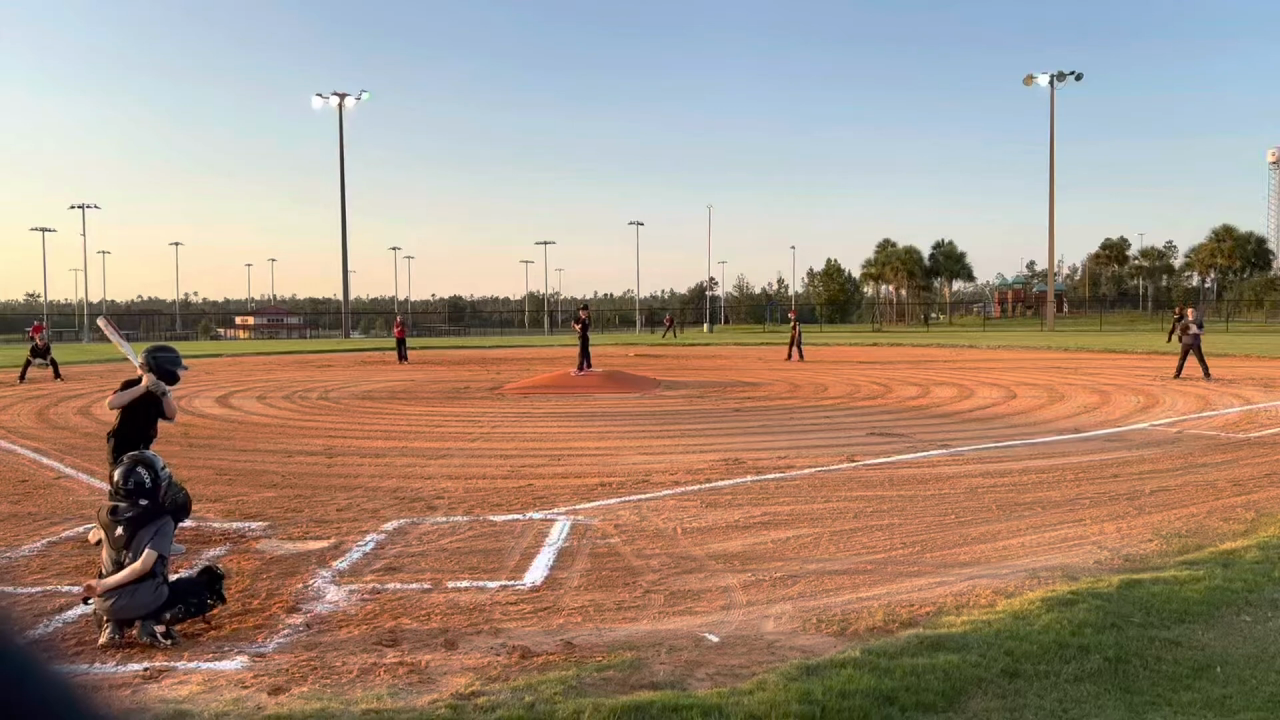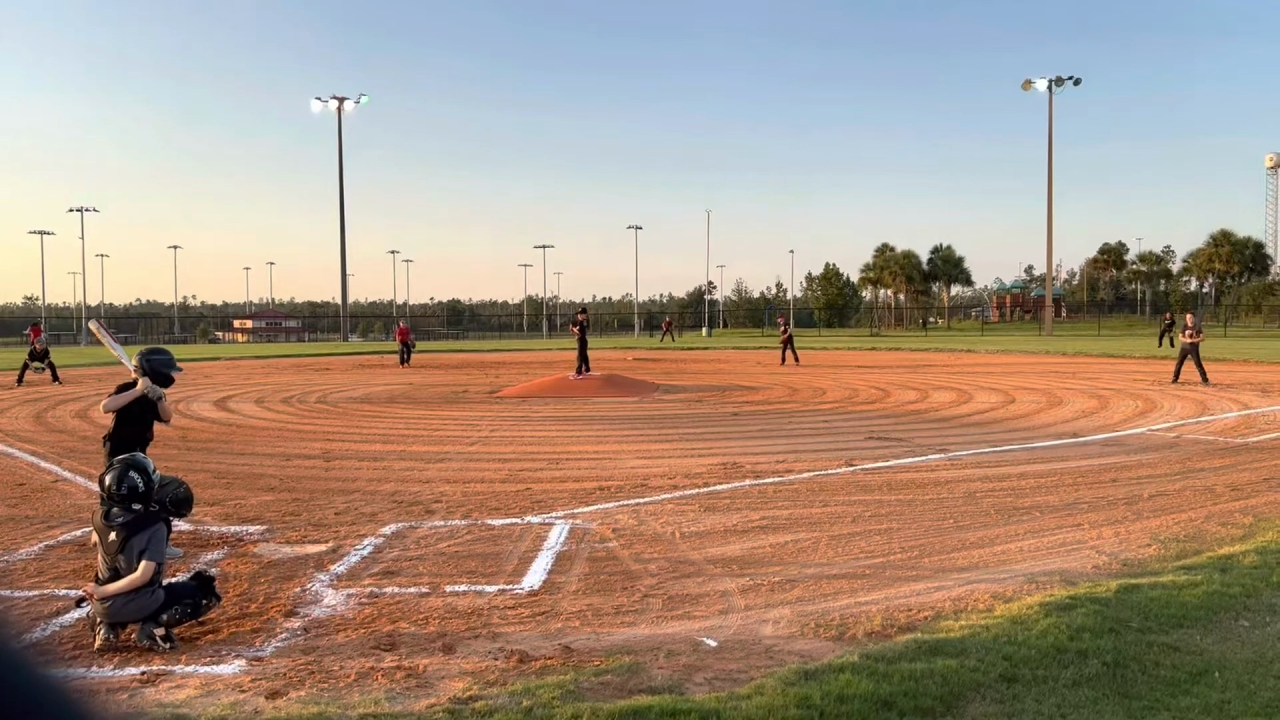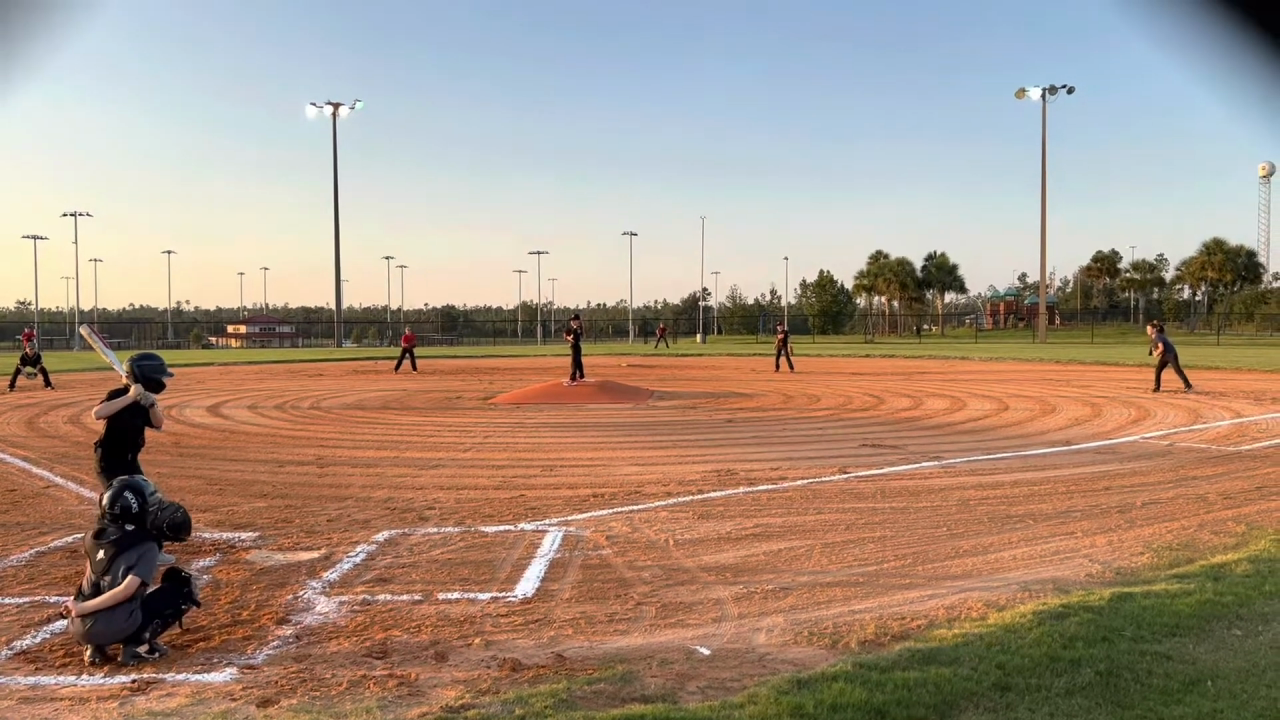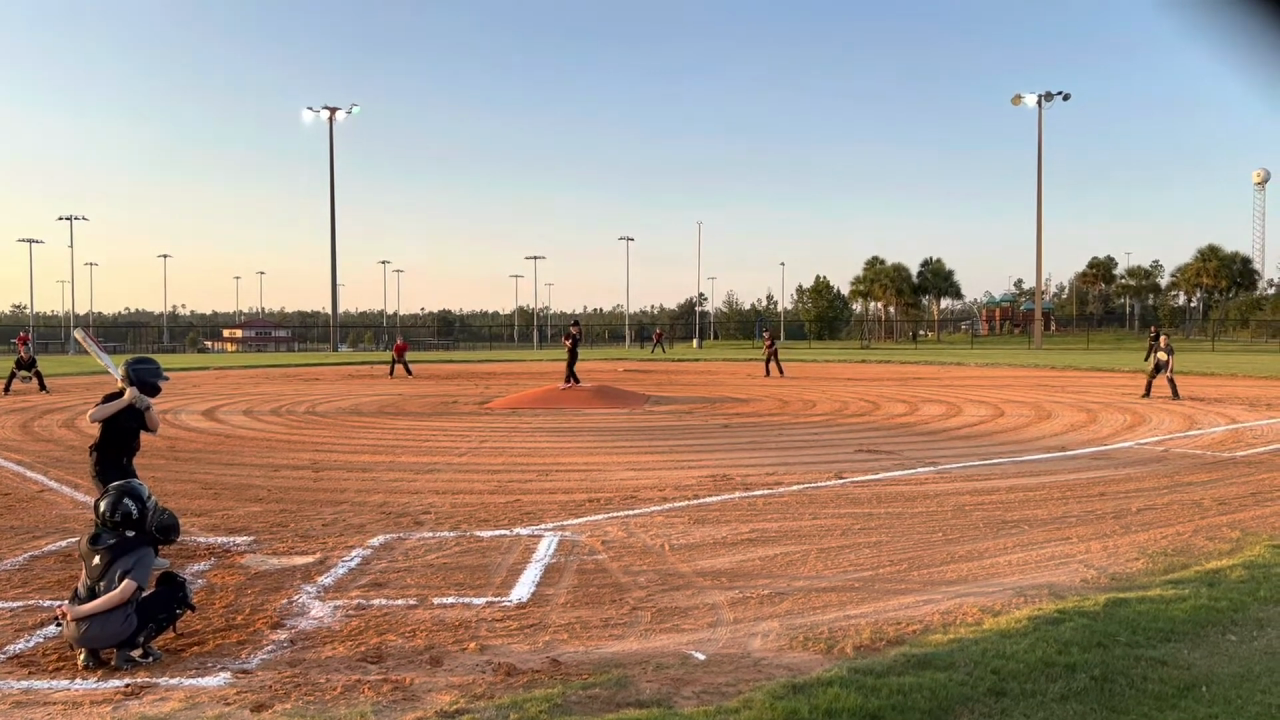
dt=1s
person 1, frame 1
left shoulder: (156, 390)
right shoulder: (132, 385)
left elbow: (171, 415)
right elbow: (112, 403)
left wrist: (164, 393)
right wrist: (142, 387)
left hip: (140, 450)
right hip: (123, 450)
person 1, frame 2
left shoulder: (153, 392)
right shoulder: (127, 389)
left elbow: (166, 418)
right elbow: (105, 407)
left wrist: (160, 398)
right wrist: (138, 391)
left hip: (136, 453)
right hip: (119, 453)
person 1, frame 3
left shoulder: (145, 399)
right shoulder: (119, 395)
left elbow: (158, 424)
right elbow: (97, 414)
left wrist: (151, 405)
right wrist: (130, 397)
left hip: (129, 460)
right hip: (110, 461)
left knee: (150, 501)
person 1, frame 4
left shoulder: (139, 403)
right shoulder: (113, 399)
left elbow: (153, 427)
right elbow: (92, 417)
left wrist: (147, 407)
right wrist: (125, 400)
left hip: (125, 464)
right hip: (105, 464)
person 2, frame 1
left shoulder: (106, 514)
right shoulder: (162, 521)
left elbow: (93, 538)
right elbow: (143, 565)
right wrist: (104, 585)
left hip: (108, 602)
right hip: (146, 602)
right knee: (212, 583)
left ankle: (114, 625)
right ankle: (157, 623)
person 2, frame 2
left shoulder: (100, 518)
right shoulder: (154, 526)
right elbow: (143, 576)
right wrist: (102, 591)
left hip: (104, 607)
right hip: (140, 607)
right knee: (206, 589)
left ankle: (108, 627)
right ankle: (155, 628)
person 2, frame 3
left shoulder: (94, 536)
right shoulder: (146, 547)
right elbow: (126, 591)
right wrist: (81, 608)
left hip: (80, 628)
right hip: (116, 628)
right knee: (183, 586)
left ankle: (95, 646)
right ankle: (139, 645)
person 2, frame 4
left shoulder: (90, 541)
right shoulder: (143, 552)
right elbow: (121, 595)
right wrist: (77, 612)
left hip: (73, 632)
right hip: (109, 633)
right knee: (178, 590)
left ankle: (89, 650)
right ankle: (132, 649)
